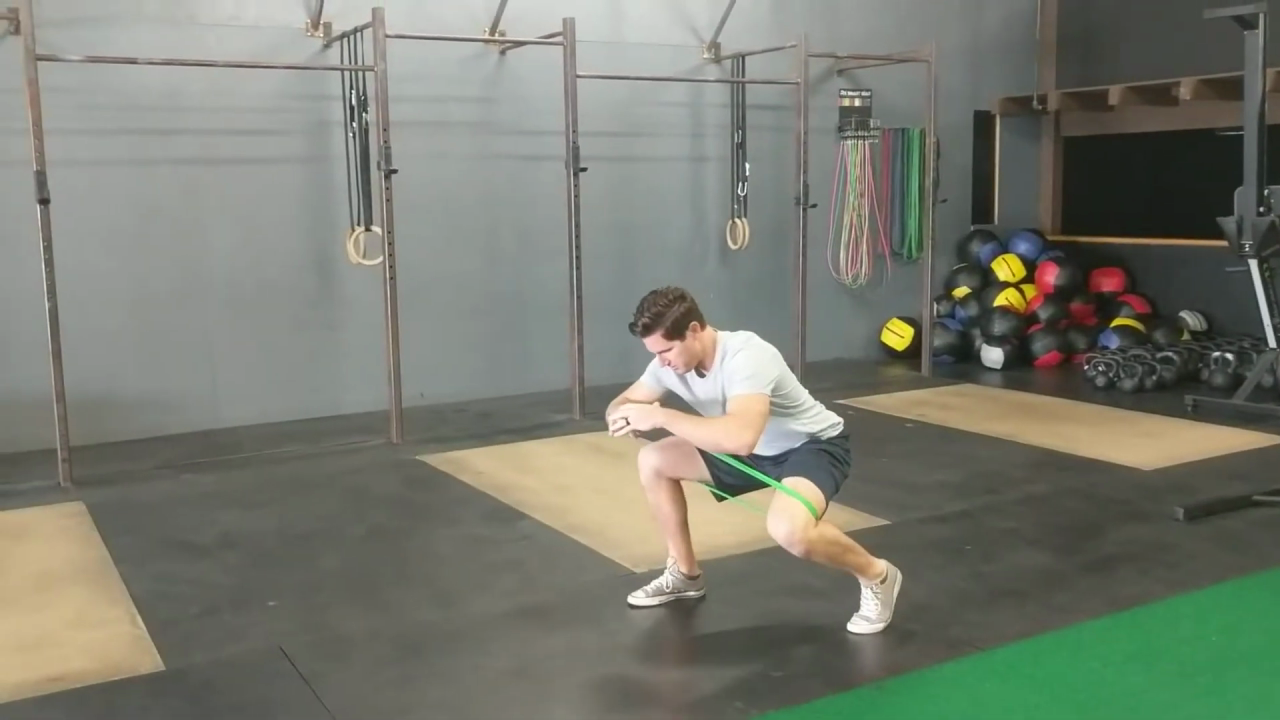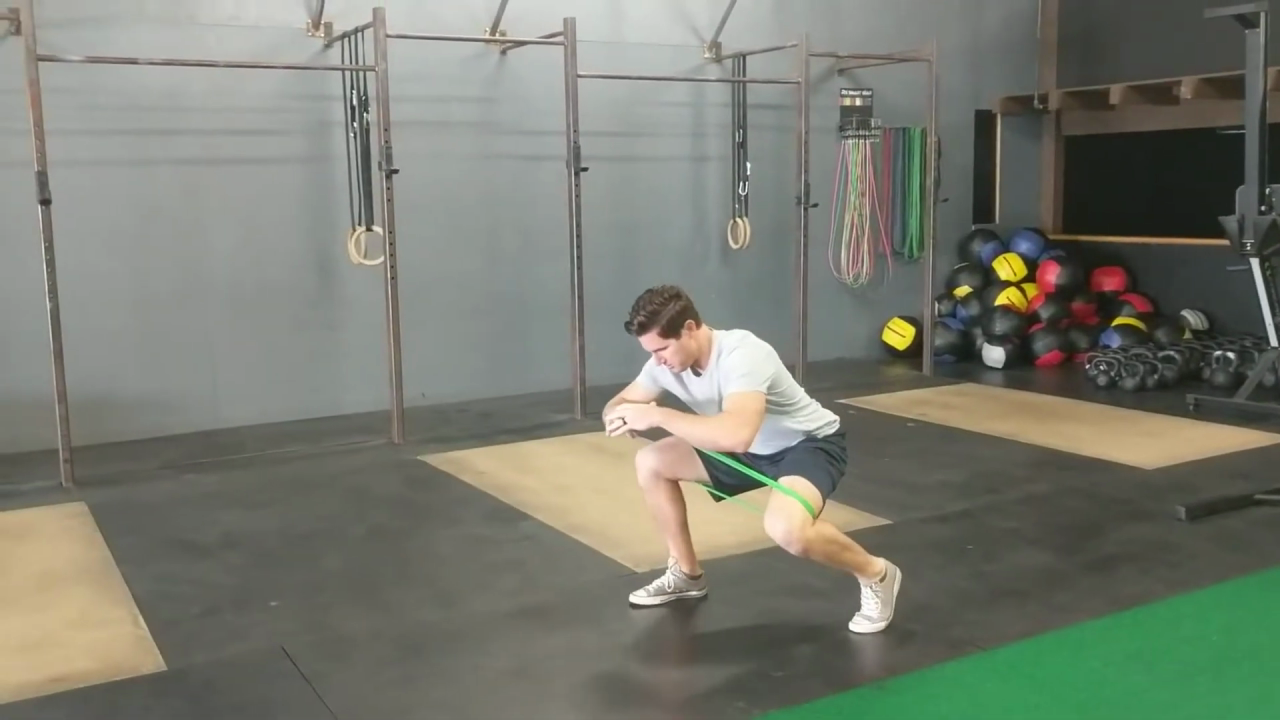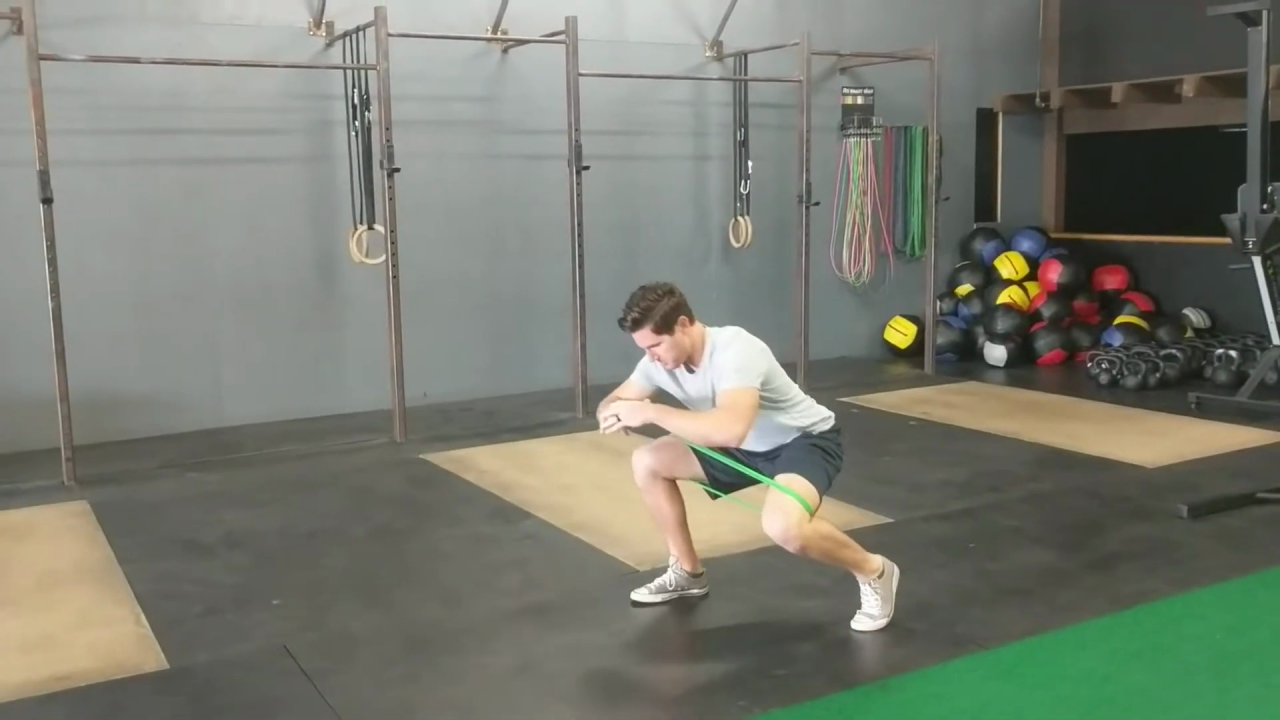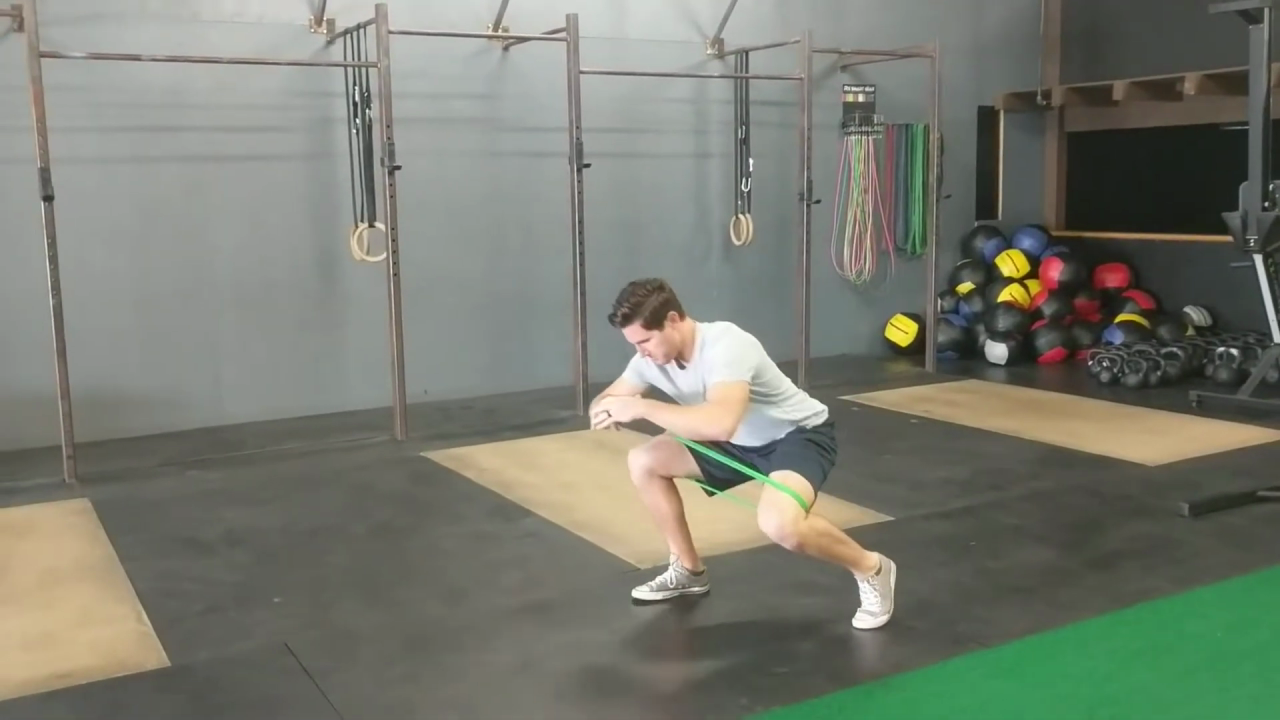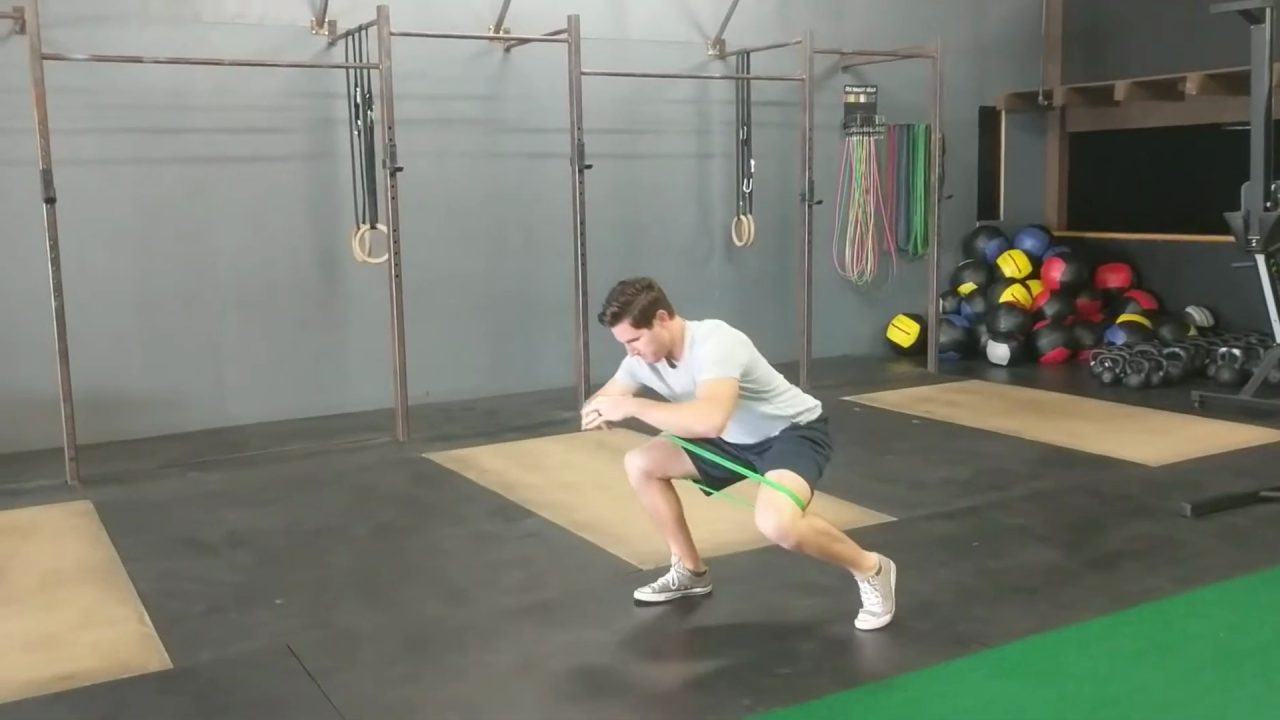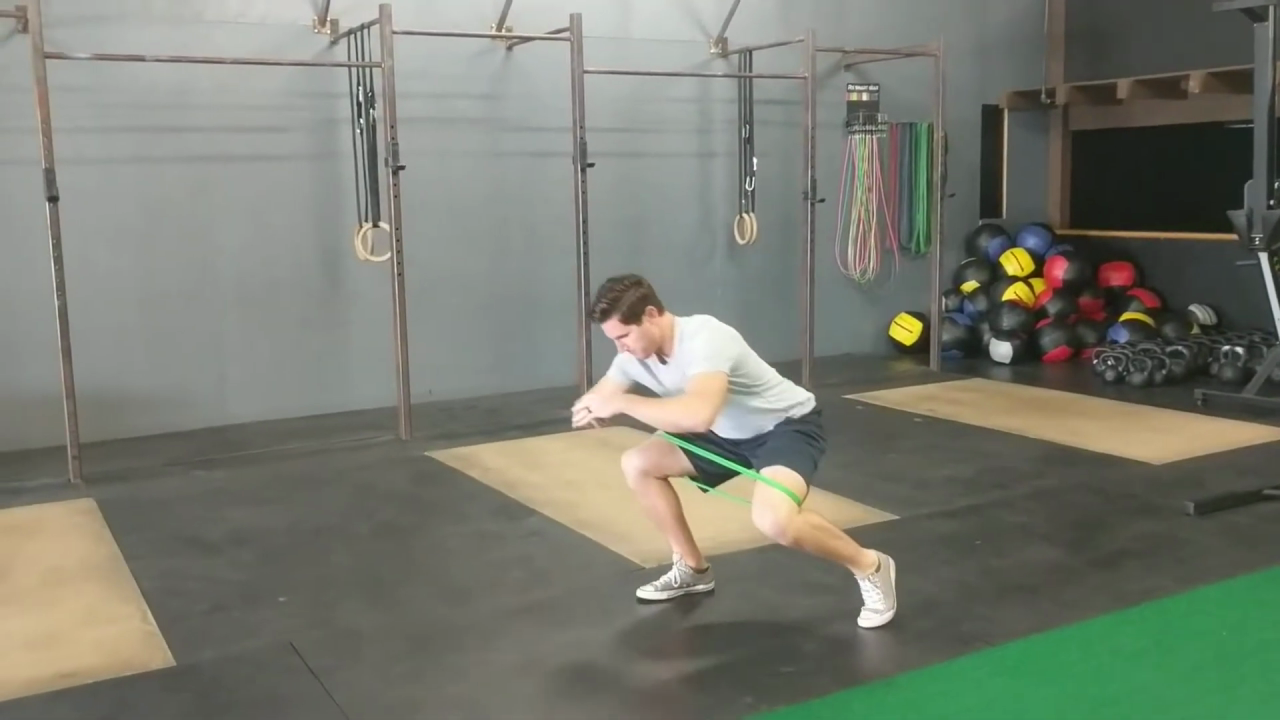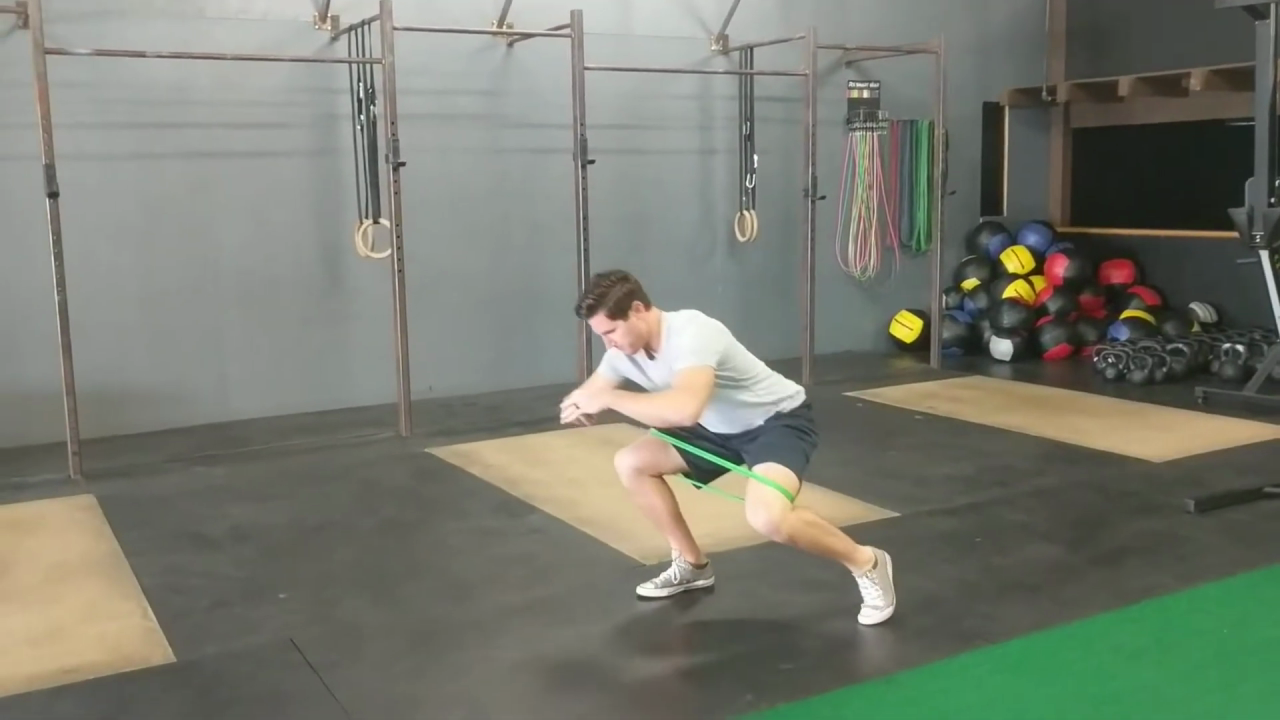
dt=0.1s
person 1, frame 1
left shoulder: (747, 357)
right shoulder: (670, 361)
left elbow: (741, 437)
right elbow: (622, 402)
left wrist: (661, 416)
right wrist: (622, 417)
left hip: (814, 445)
right hip: (757, 450)
left knee: (788, 528)
right knee: (652, 461)
left ankle: (877, 577)
right ankle: (684, 573)
person 1, frame 2
left shoulder: (742, 356)
right shoulder: (667, 361)
left elbow: (737, 435)
right elbow: (619, 403)
left wrist: (657, 415)
right wrist: (619, 417)
left hip: (811, 443)
right hip: (753, 449)
left knee: (785, 527)
right knee: (650, 462)
left ankle: (876, 575)
right ankle: (685, 572)
person 1, frame 3
left shoulder: (735, 352)
right shoulder: (660, 359)
left elbow: (731, 431)
right elbow: (612, 401)
left wrist: (652, 412)
right wrist: (612, 414)
left hip: (806, 439)
right hip: (749, 446)
left knee: (783, 525)
right knee: (647, 462)
left ankle: (874, 572)
right ankle: (687, 571)
person 1, frame 4
left shoulder: (725, 347)
right shoulder: (652, 355)
left elbow: (720, 424)
right elbow: (605, 399)
left wrist: (642, 407)
right wrist: (606, 411)
left hip: (800, 434)
right hip: (742, 441)
left knee: (778, 522)
right knee: (643, 461)
left ankle: (871, 569)
right ankle: (687, 568)
person 1, frame 5
left shoulder: (716, 344)
right shoulder: (644, 357)
left elbow: (710, 421)
right elbow: (603, 400)
left wrist: (632, 406)
right wrist: (598, 412)
left hip: (794, 430)
right hip: (737, 438)
left knee: (776, 522)
right knee: (640, 464)
left ankle: (871, 570)
right ankle: (690, 569)
person 1, frame 6
left shoulder: (705, 340)
right shoulder: (636, 353)
left elbow: (698, 416)
right elbow: (597, 398)
left wrist: (622, 403)
right wrist: (591, 410)
left hip: (789, 425)
right hip: (730, 433)
left knee: (773, 519)
right knee: (637, 464)
left ankle: (870, 567)
right ankle: (691, 567)
person 1, frame 7
left shoulder: (692, 333)
right shoulder: (624, 351)
left elbow: (684, 410)
right elbow: (587, 395)
left wrist: (608, 398)
right wrist: (577, 406)
left hip: (779, 418)
right hip: (721, 427)
left knee: (767, 516)
right knee: (631, 463)
left ankle: (867, 564)
right ankle: (692, 564)
